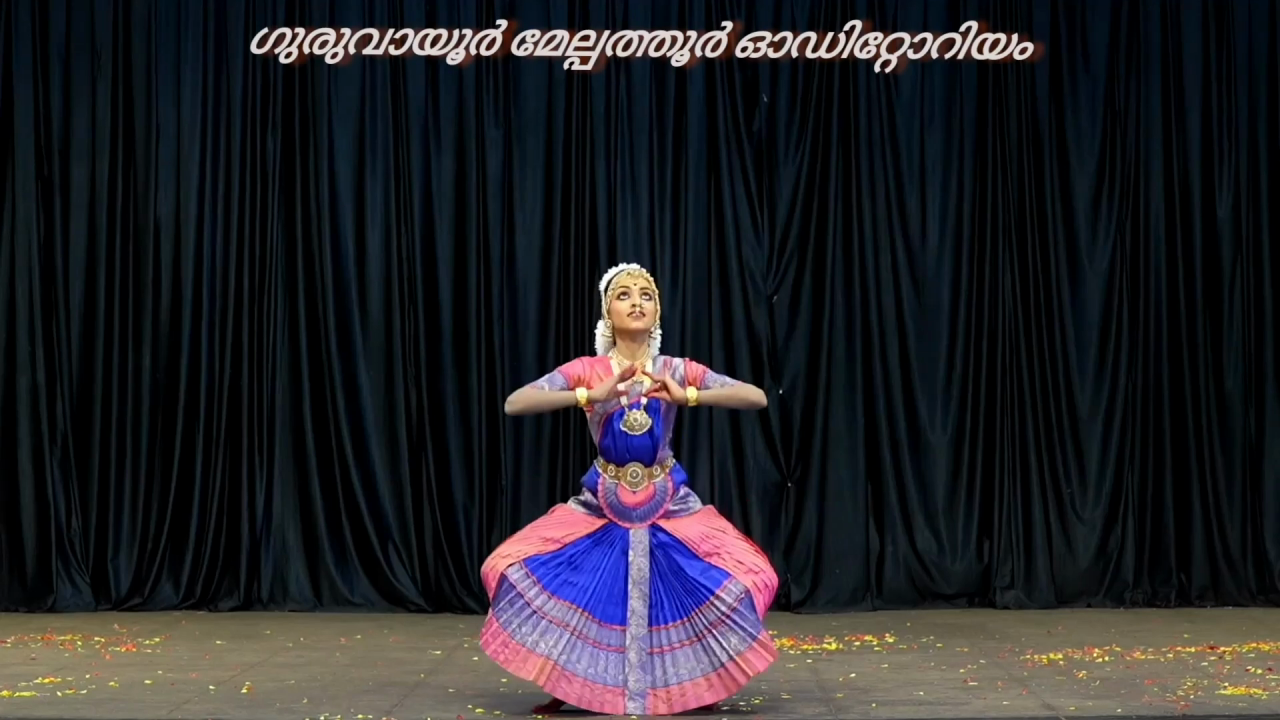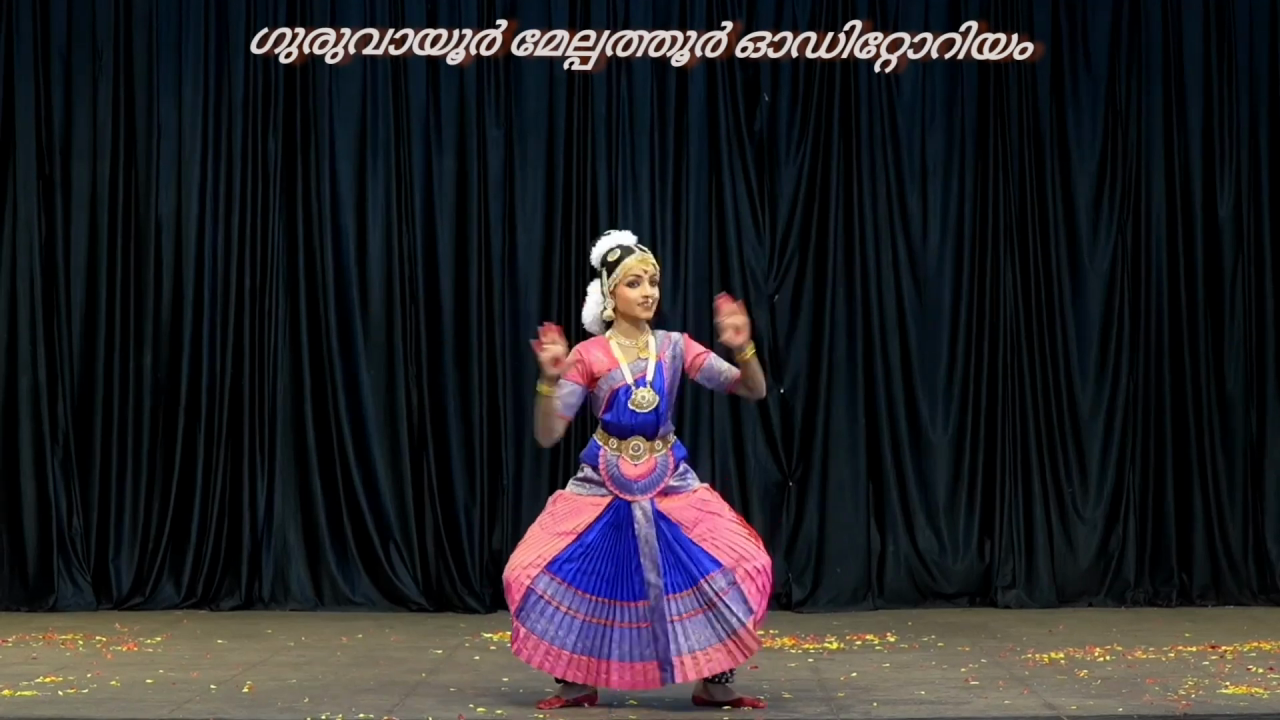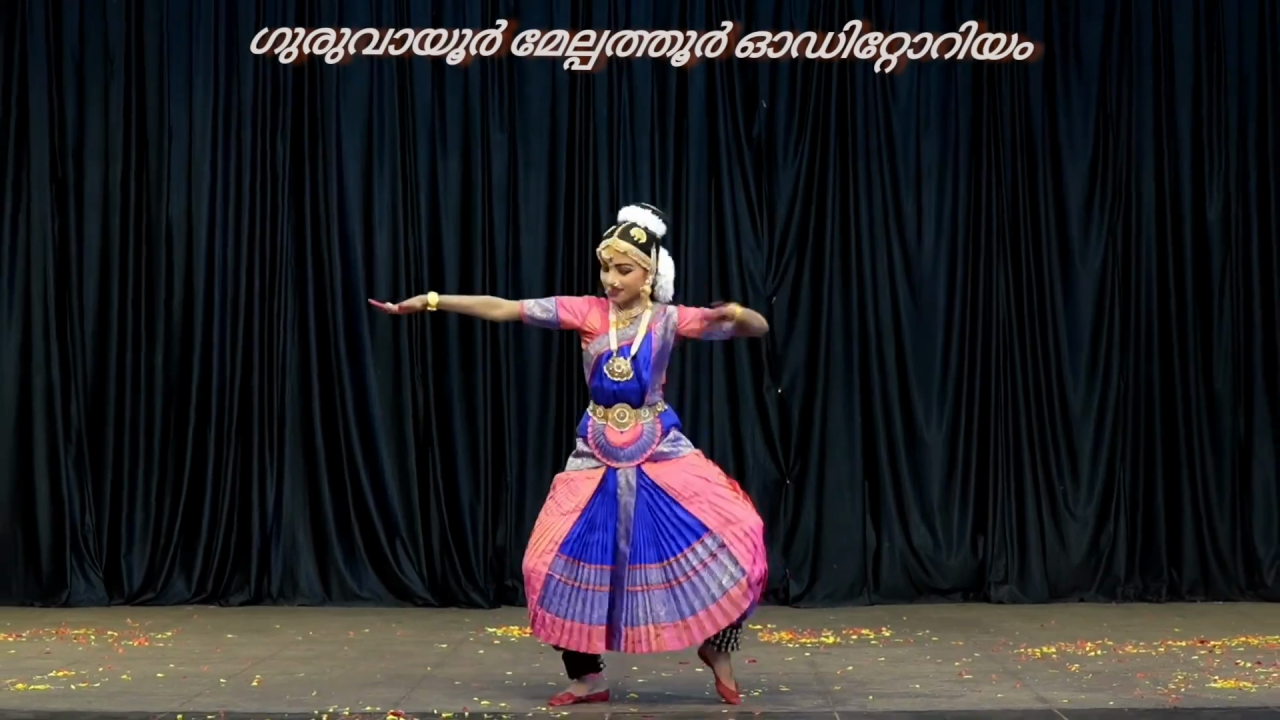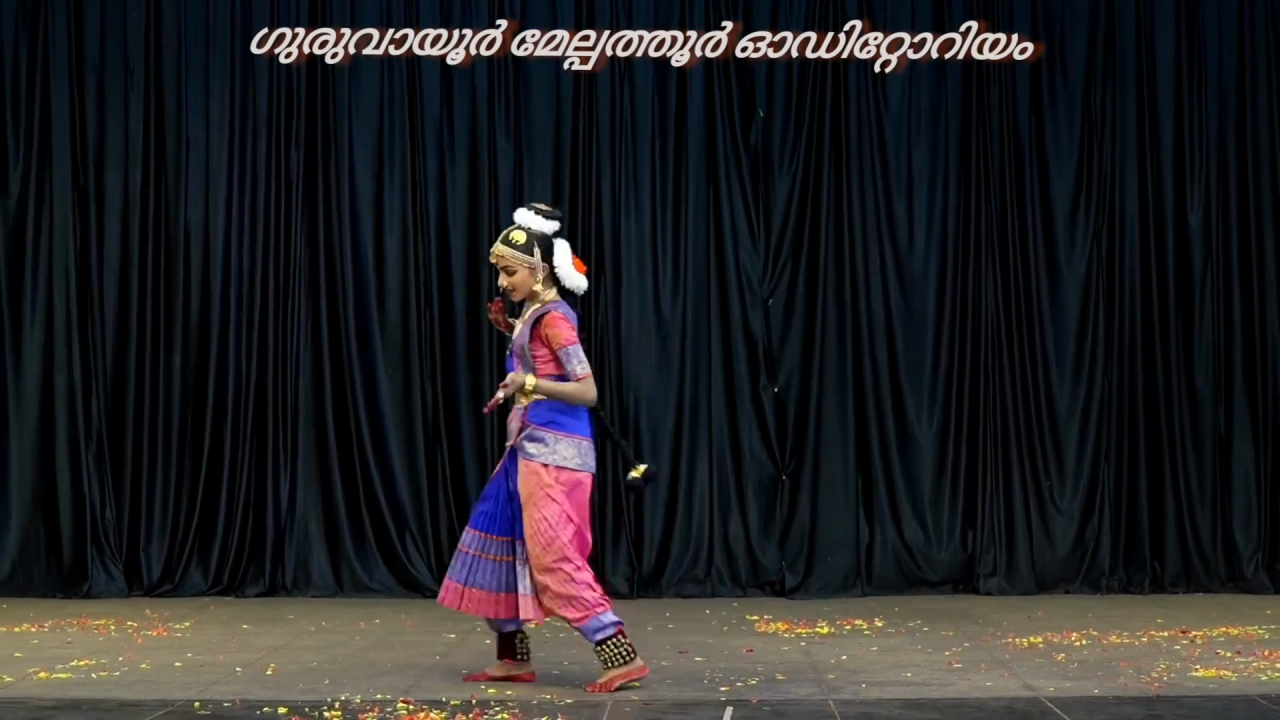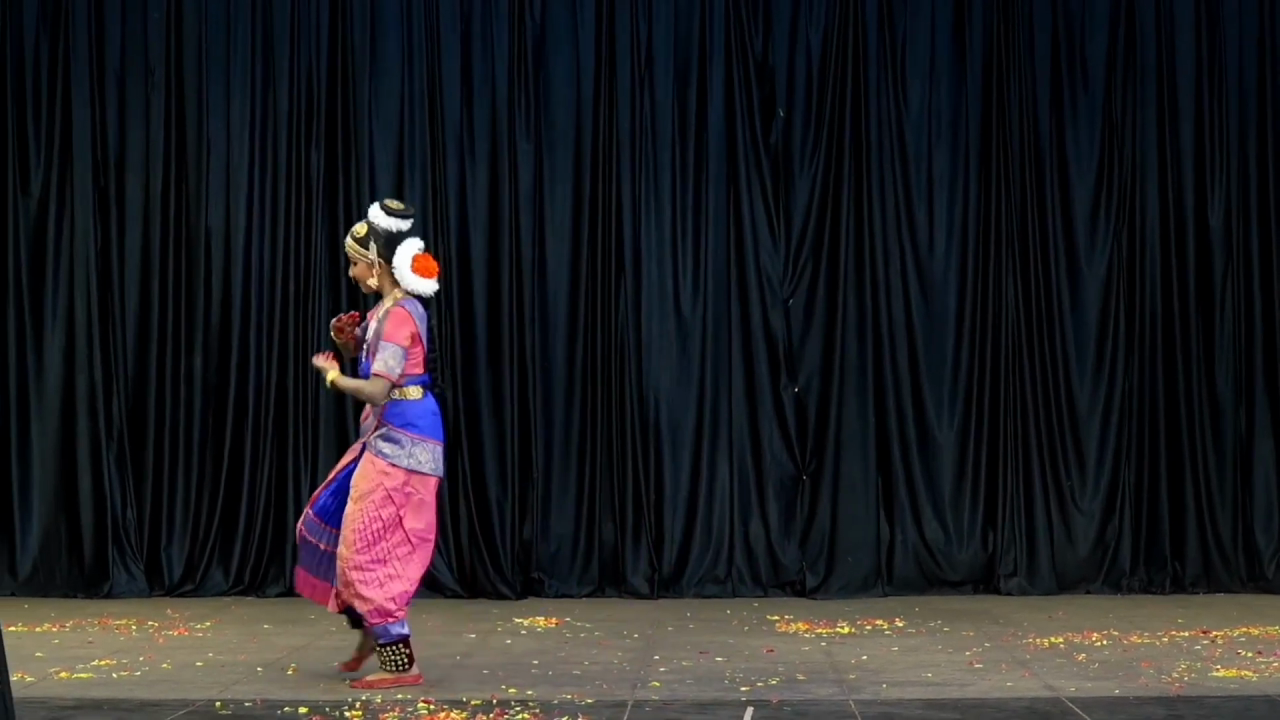
dt=1s
person 1, frame 1
left shoulder: (676, 370)
right shoulder: (587, 371)
left elbow: (757, 397)
right elbow: (515, 403)
left wrist: (686, 395)
right wrist: (591, 396)
left hip: (670, 507)
right hip: (600, 509)
left knee: (745, 580)
right knee: (514, 573)
person 1, frame 2
left shoulder: (676, 347)
right shoulder: (587, 355)
left elbow: (753, 391)
right elbow: (547, 436)
left wrist: (742, 350)
right wrist: (550, 381)
left hip: (668, 484)
right hip: (602, 487)
left knee: (733, 567)
right knee: (539, 577)
left ankle: (713, 683)
right ankle: (577, 684)
person 1, frame 3
left shoulder: (672, 319)
right shoulder: (586, 312)
left elbow: (759, 327)
right elbow: (501, 308)
left wrist: (738, 314)
right wrist: (429, 300)
left hip: (661, 454)
right hip: (596, 458)
left knee: (733, 537)
right knee: (556, 561)
left ankle: (718, 651)
right ankle: (588, 678)
person 1, frame 4
left shoulder: (554, 318)
right shoulder: (535, 313)
left elbow: (587, 391)
left wrist: (529, 383)
right wrist: (508, 328)
left hip: (553, 447)
right hip: (535, 445)
left knee: (556, 558)
right knee: (496, 538)
left ankle: (624, 659)
right ankle: (512, 658)
person 1, frame 5
left shoulder: (401, 315)
right shoulder: (386, 307)
left elbow: (375, 389)
right elbow: (359, 353)
left wrist: (332, 377)
right wrist: (346, 336)
left hip: (403, 441)
right hip: (385, 440)
left knee: (370, 550)
right knee: (323, 527)
left ankle: (400, 664)
right ankle: (371, 636)
